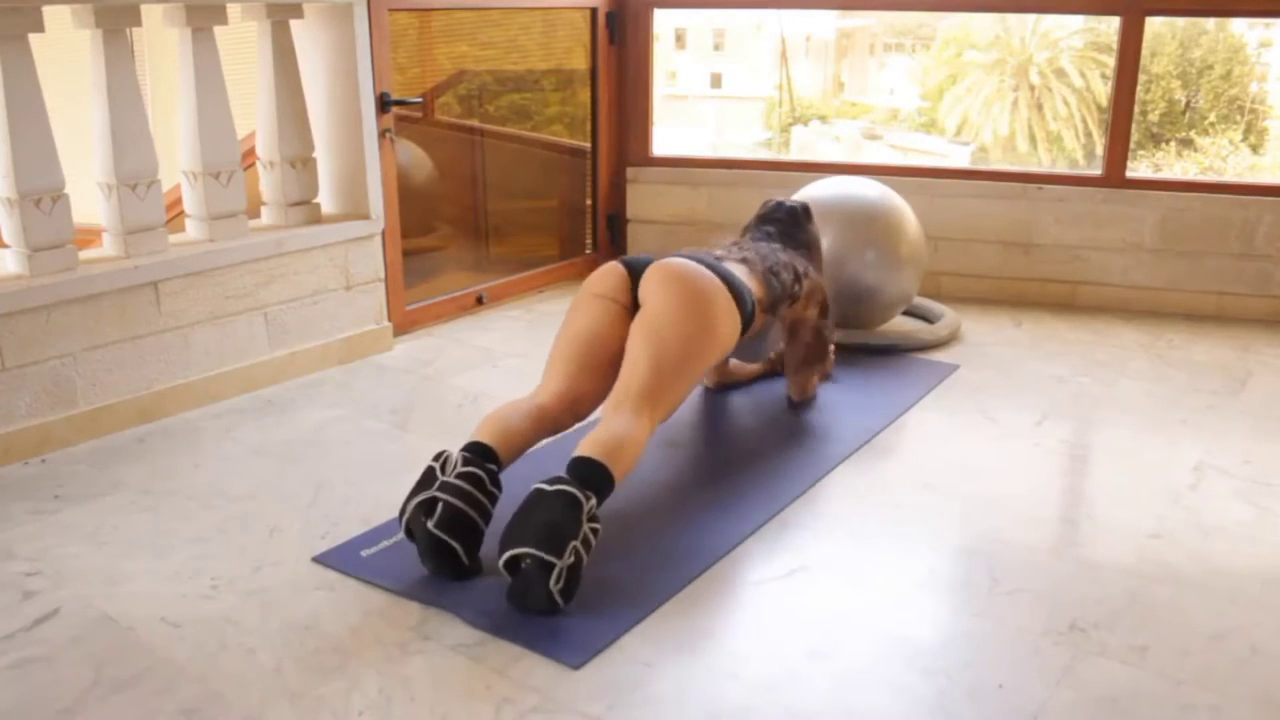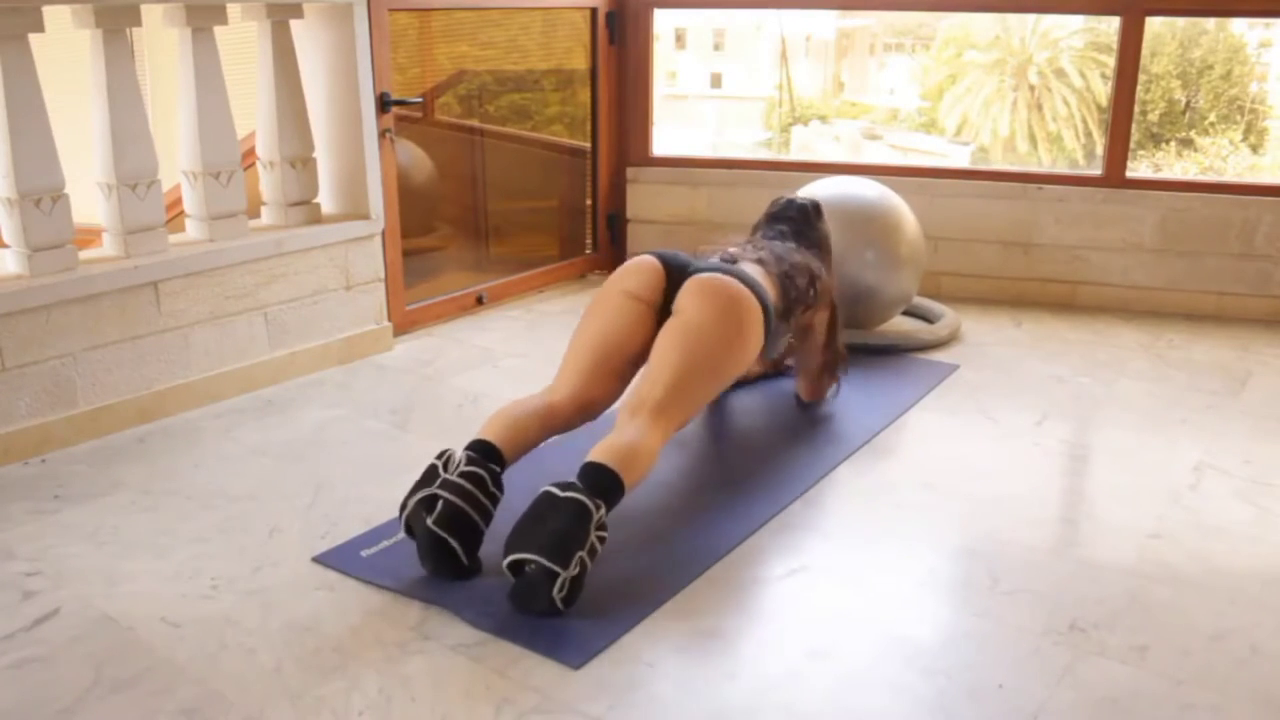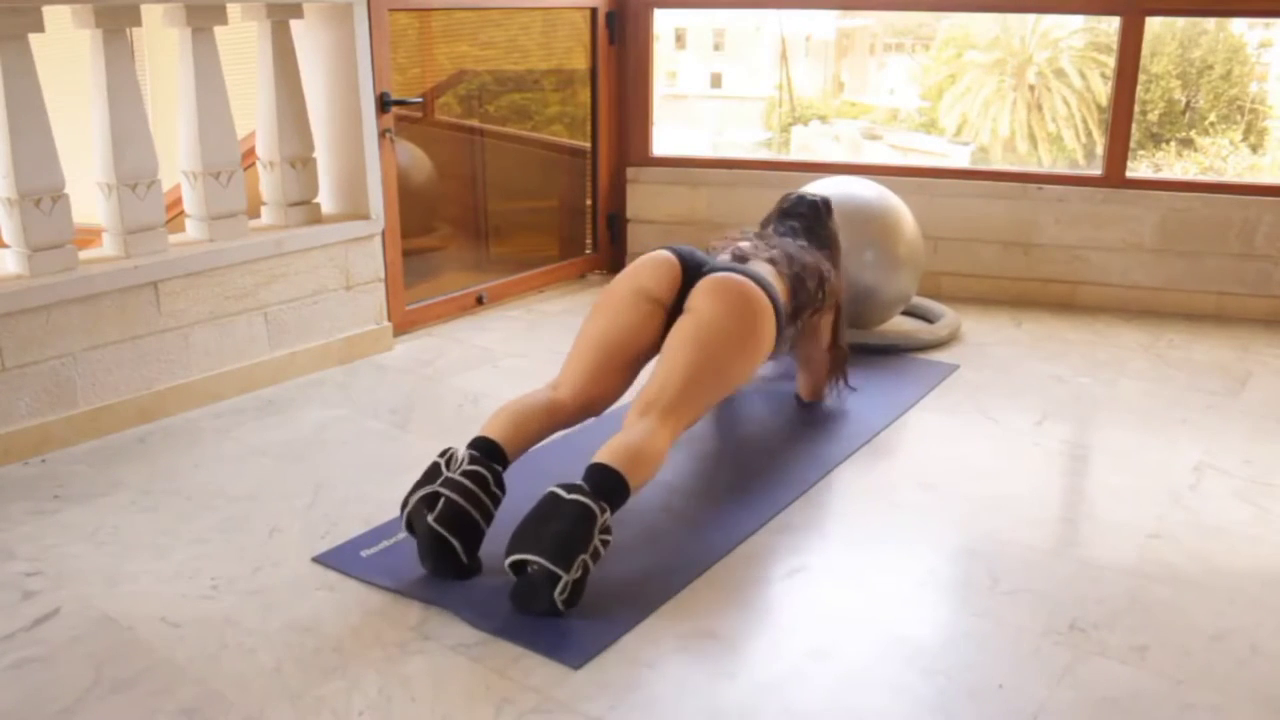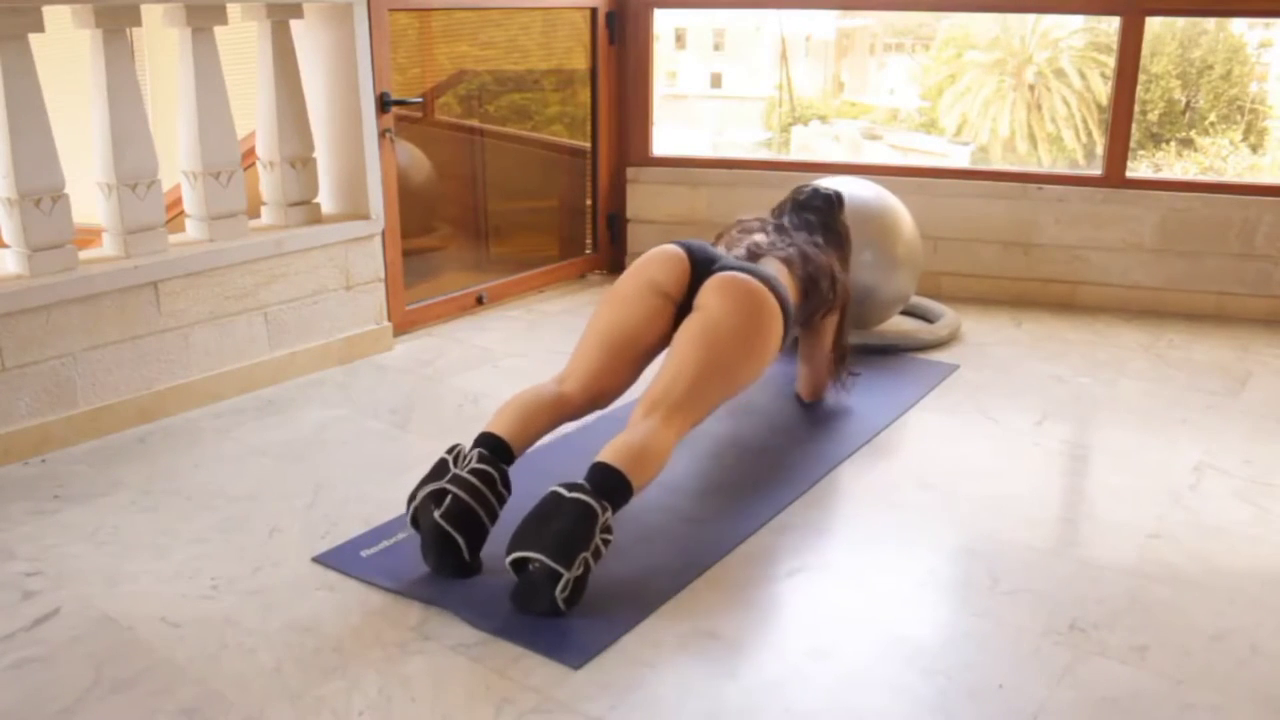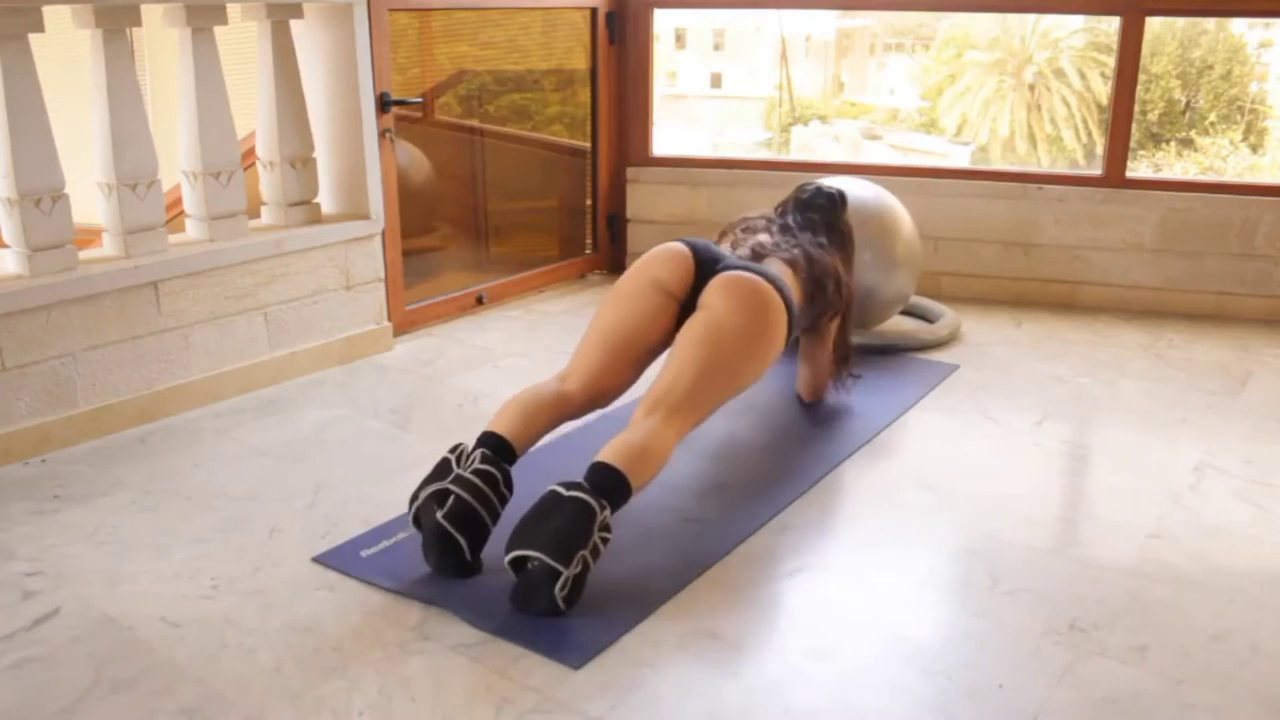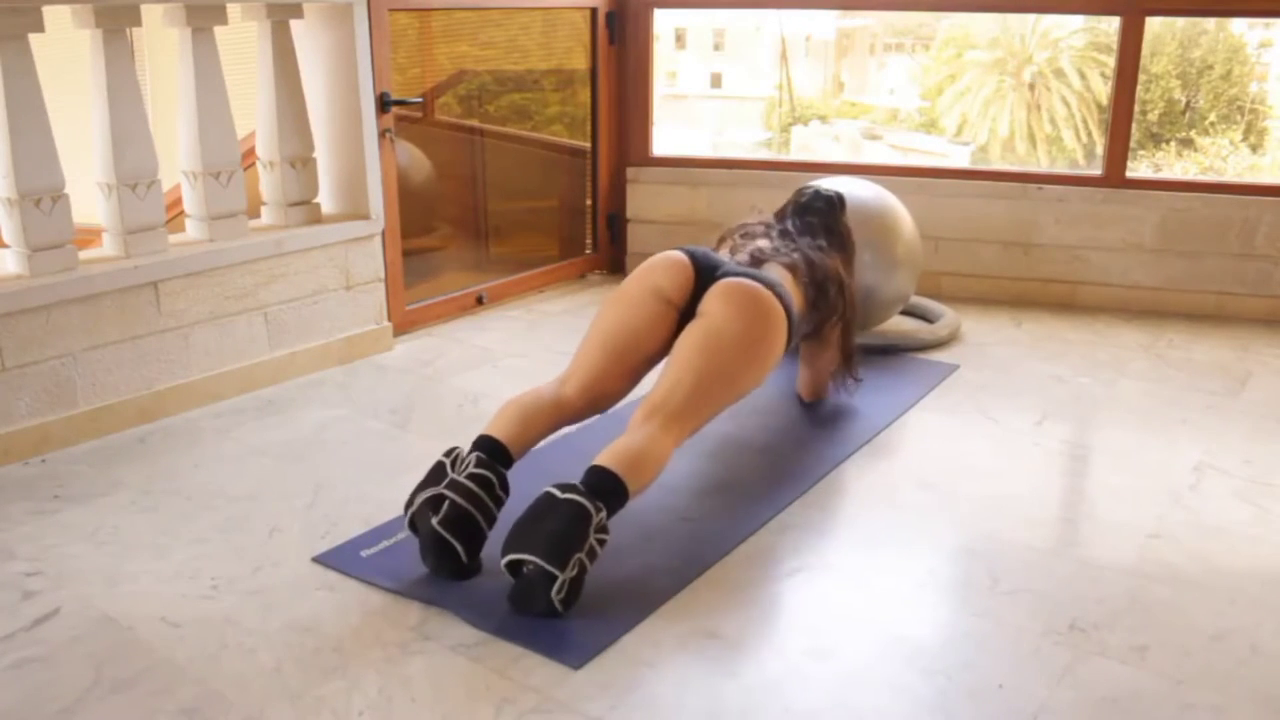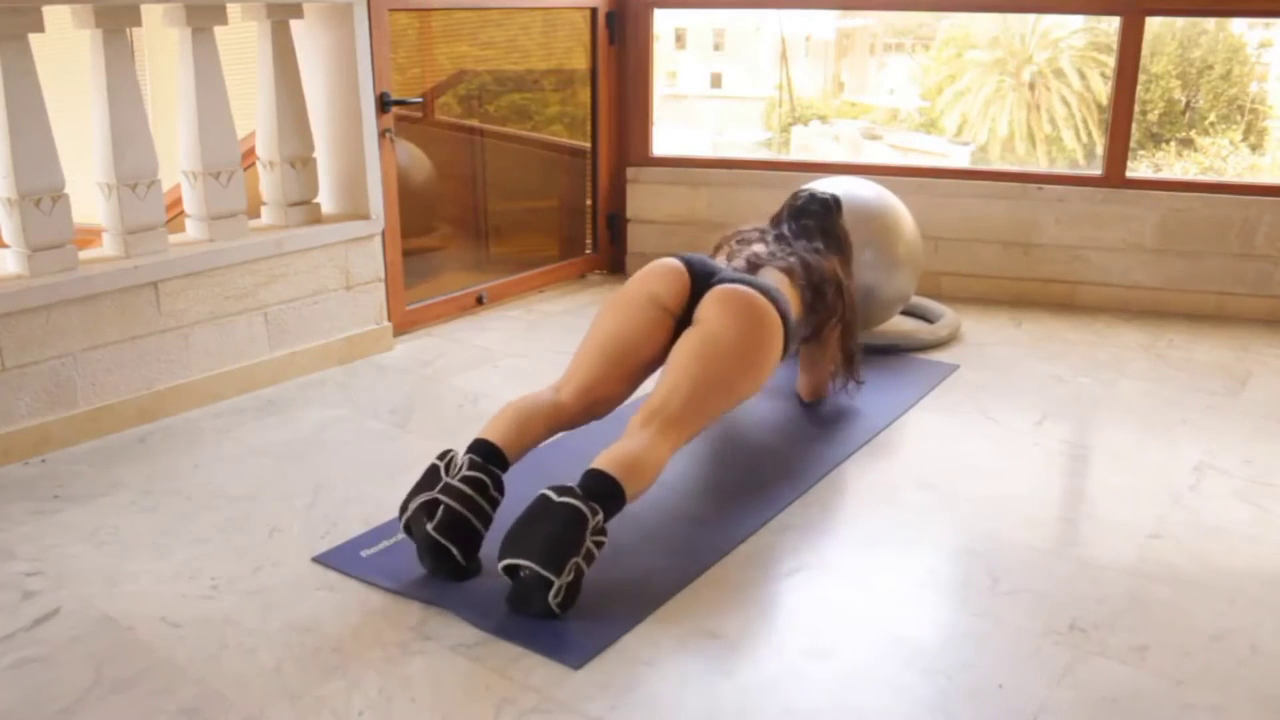
dt=0.1s
person 1, frame 1
left shoulder: (723, 257)
right shoulder: (803, 283)
left elbow: (712, 373)
right elbow: (801, 391)
left wrist: (767, 365)
right wrist: (805, 366)
left hip: (623, 273)
right hip: (688, 289)
left knee: (551, 402)
right knee: (632, 414)
left ankle: (466, 473)
right ankle: (569, 502)
person 1, frame 2
left shoulder: (732, 252)
right shoulder: (812, 281)
left elbow: (706, 366)
right elbow: (810, 391)
left wrist: (761, 365)
left hip: (652, 269)
right hip: (726, 300)
left knee: (563, 399)
right knee: (646, 421)
left ankle: (471, 470)
right ankle: (579, 506)
person 1, frame 3
left shoulder: (740, 246)
right shoulder: (819, 280)
left elbow: (709, 362)
right elbow: (811, 391)
left wrist: (747, 360)
left hip: (664, 265)
right hip: (737, 301)
left knee: (567, 394)
right knee: (654, 420)
left ankle: (473, 469)
right ankle: (585, 507)
person 1, frame 4
left shoulder: (745, 230)
right shoulder: (826, 276)
right elbow: (811, 390)
right wrist: (819, 368)
left hip: (674, 260)
right hip: (747, 300)
left knee: (571, 388)
right knee: (659, 421)
left ankle: (477, 467)
right ankle: (586, 506)
person 1, frame 5
left shoulder: (748, 229)
right shoulder: (828, 276)
right elbow: (811, 391)
right wrist: (819, 367)
left hip: (678, 258)
right hip: (751, 300)
left knee: (573, 386)
right knee: (660, 420)
left ankle: (480, 467)
right ankle: (586, 505)
person 1, frame 6
left shoulder: (746, 233)
right shoulder: (831, 276)
right elbow: (812, 391)
right wrist: (811, 362)
left hip: (679, 266)
right hip: (752, 307)
left knee: (571, 392)
right knee: (657, 427)
left ankle: (476, 471)
right ankle: (583, 507)
person 1, frame 7
left shoulder: (743, 240)
right shoulder: (829, 278)
right elbow: (812, 391)
right wrist: (823, 370)
left hip: (674, 273)
right hip: (747, 312)
left knee: (567, 397)
right knee: (655, 432)
left ankle: (471, 474)
right ankle: (580, 510)
